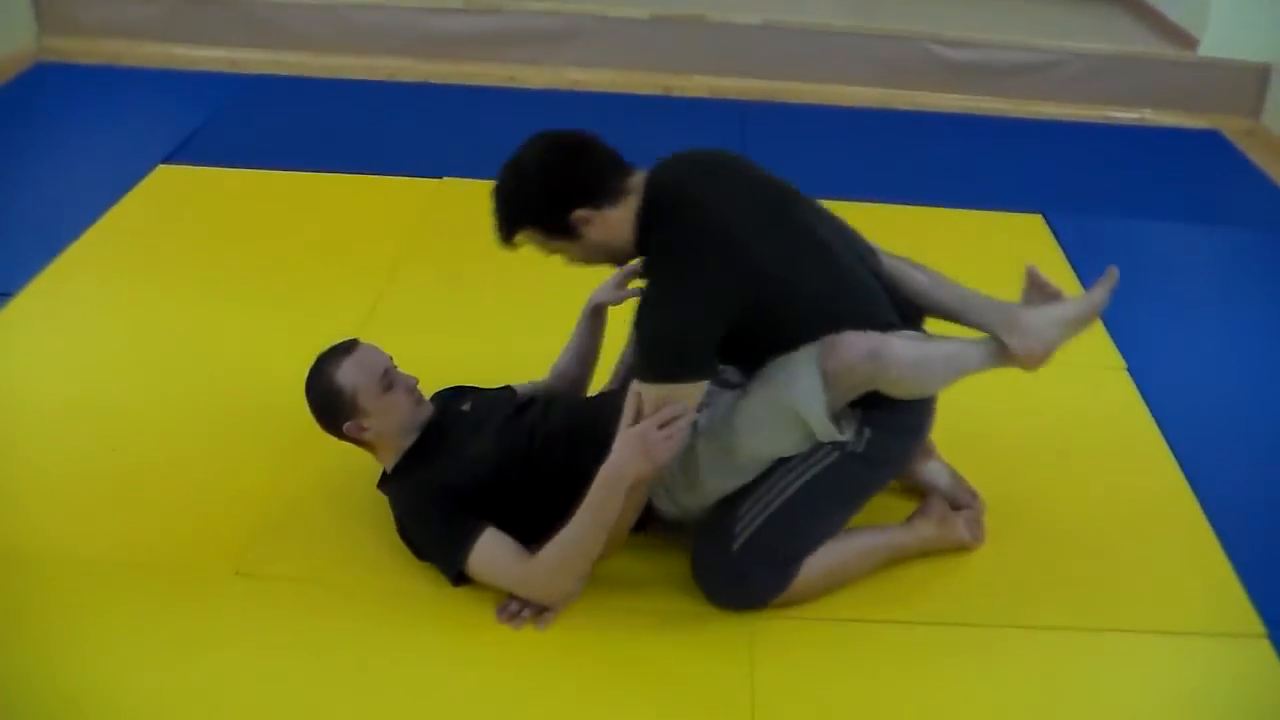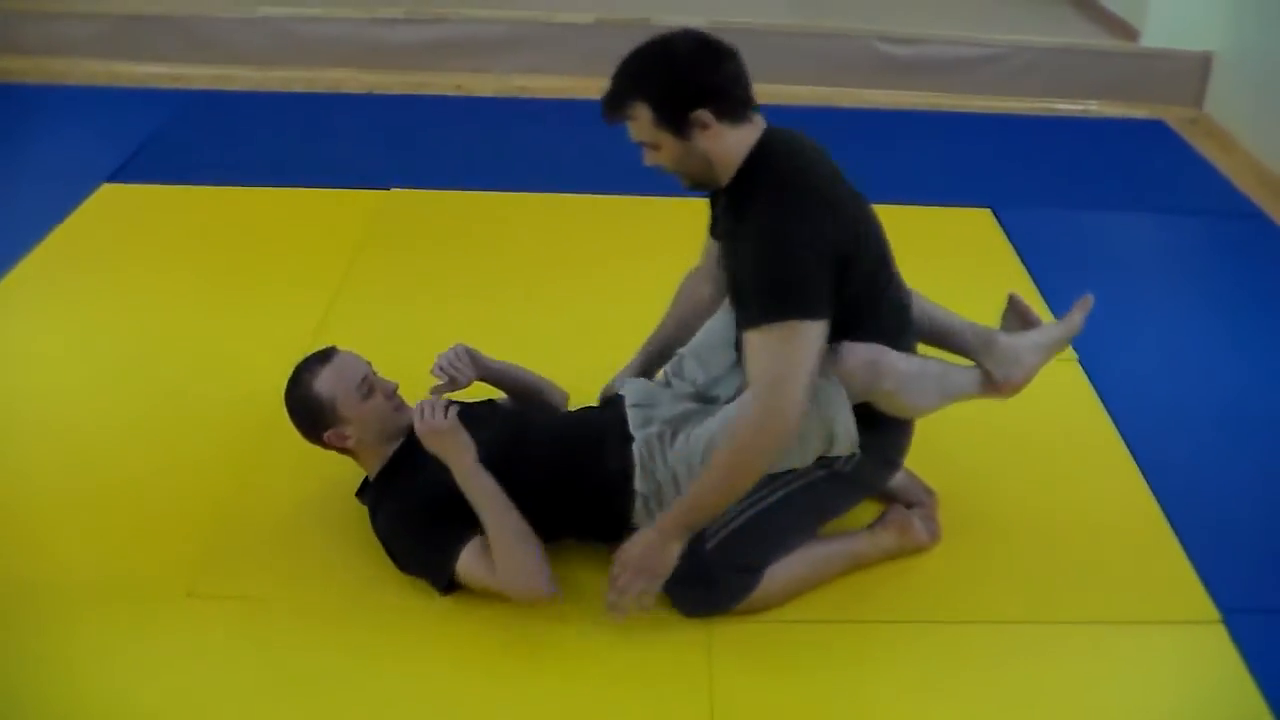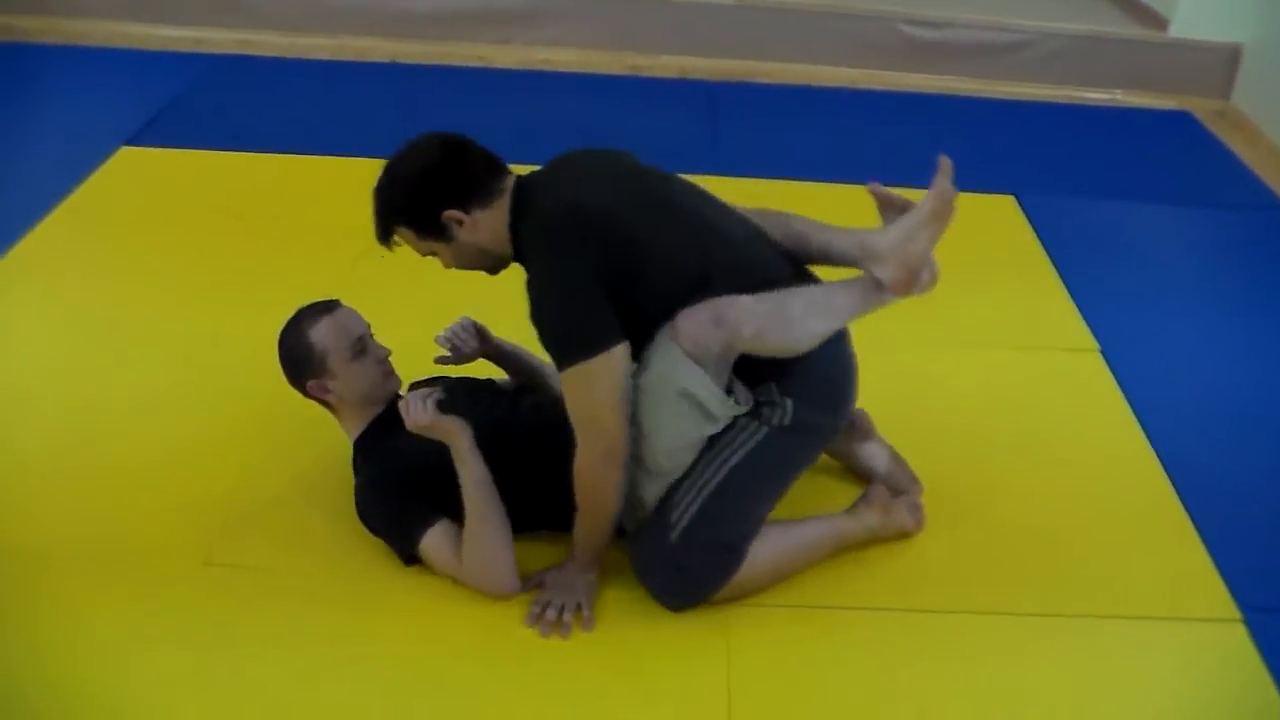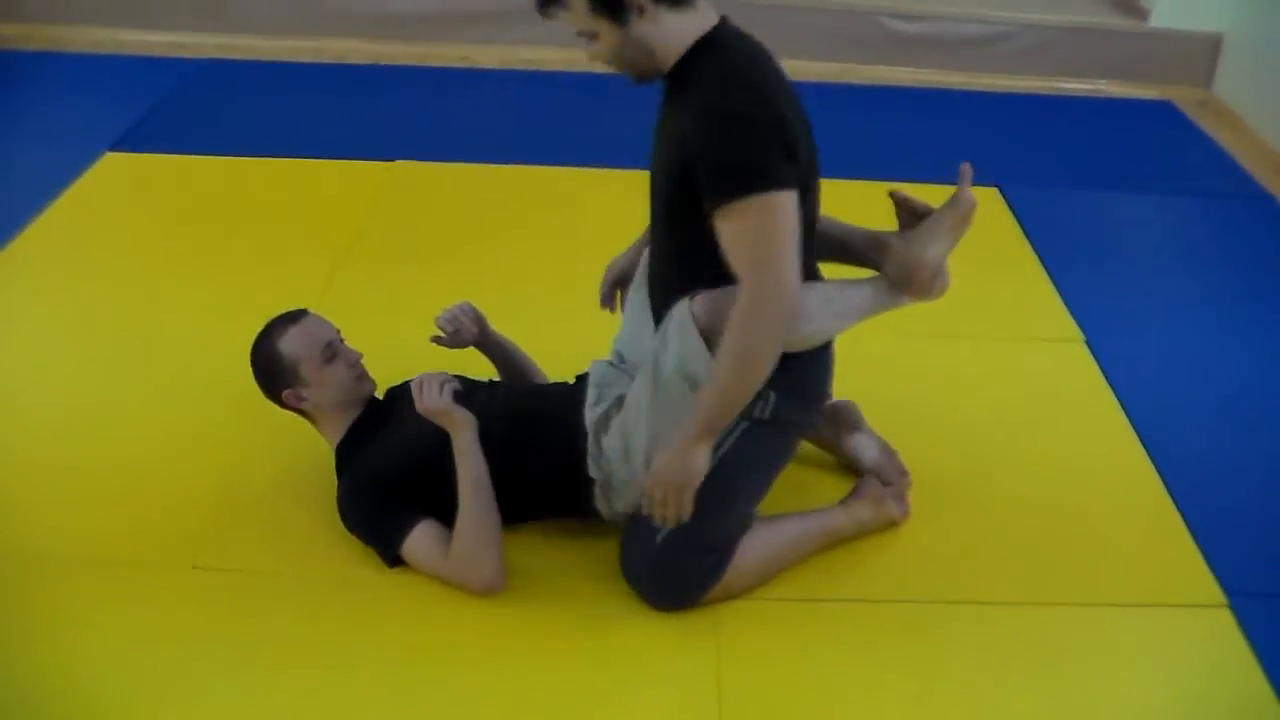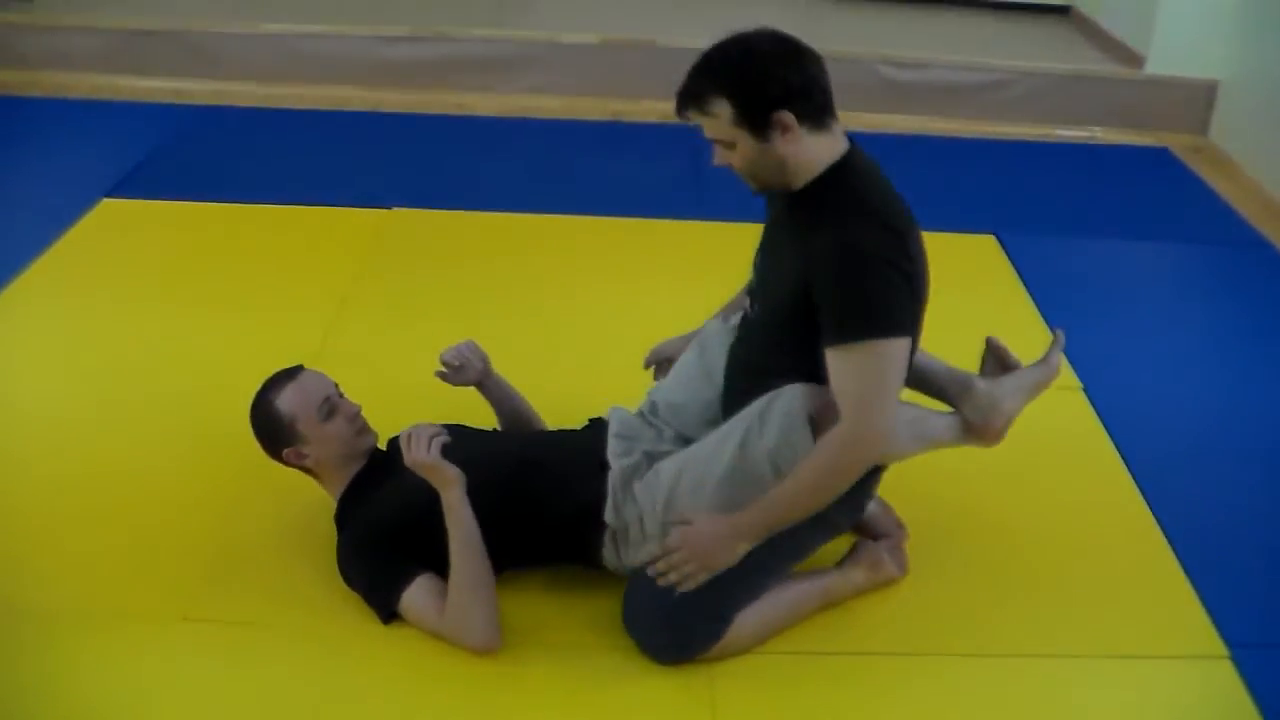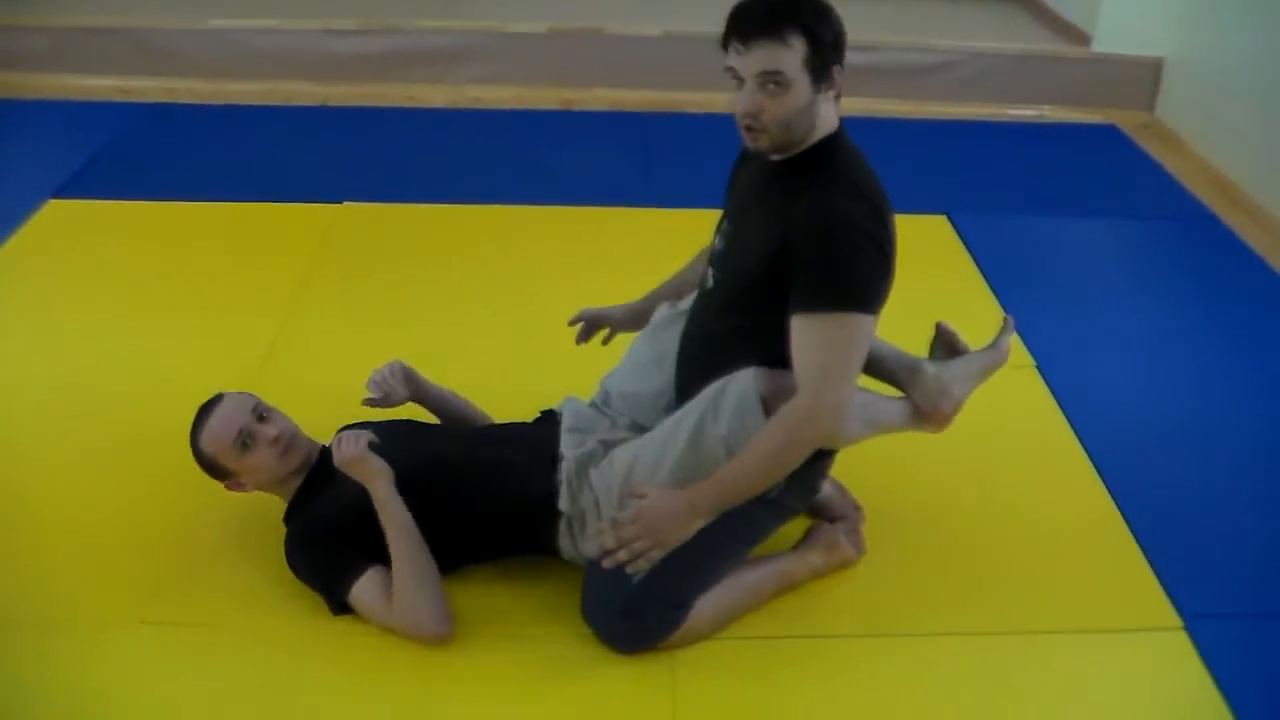
dt=0.7s
person 1, frame 1
left shoulder: (453, 407)
right shoulder: (426, 510)
right elbow: (546, 586)
left wrist: (596, 308)
right wrist: (615, 474)
left hip: (680, 407)
right hip: (680, 474)
right knee: (839, 356)
person 1, frame 2
left shoulder: (425, 424)
right shoulder: (405, 515)
right elbow: (533, 583)
left wrist: (482, 367)
right wrist: (461, 465)
left hip: (643, 412)
right hip: (659, 481)
right knee: (841, 363)
left ankle: (859, 457)
person 1, frame 3
left shoulder: (422, 400)
right shoulder: (383, 486)
left elbow: (552, 390)
right elbow: (499, 579)
left wrist: (489, 345)
right wrist: (460, 444)
left ankle: (834, 434)
person 1, frame 4
left shoulder: (406, 398)
right shoulder: (366, 490)
right elbow: (482, 574)
left wrist: (484, 337)
right wrist: (462, 433)
right knee: (717, 310)
person 1, frame 5
left shoulder: (402, 451)
right shoulder: (367, 541)
right elbow: (478, 632)
left wrist: (485, 378)
right wrist: (450, 492)
left hip: (621, 449)
right hip: (630, 523)
left knee: (742, 330)
right knee: (806, 409)
right ankle: (969, 422)
person 1, frame 6
left shoulder: (358, 434)
right shoulder: (317, 538)
right elbow: (428, 621)
left wrist: (416, 386)
right wrist: (380, 487)
left hip: (569, 436)
right hip: (581, 513)
left knee: (692, 315)
right knee: (759, 390)
right ankle: (920, 404)
person 2, frame 1
left shoulder: (680, 296)
right shoulder: (693, 172)
left hip: (875, 401)
right hip: (891, 337)
left knee: (728, 573)
left ankle: (925, 531)
person 2, frame 2
left shoulder: (786, 226)
right shoulder: (752, 160)
left elbow: (774, 418)
right elbow: (711, 281)
left wrist: (670, 534)
right wrist: (635, 374)
left hip: (848, 419)
left knee: (696, 574)
person 2, frame 3
left shoulder: (561, 276)
right shoulder: (574, 176)
left elbow: (604, 448)
left wrist: (583, 565)
left hip: (795, 378)
right hip: (792, 335)
left knee: (675, 570)
person 2, frame 4
left shoulder: (731, 104)
right shoulder: (705, 64)
left elbow: (771, 297)
left wrist: (693, 441)
right wrist: (646, 247)
left hip: (759, 370)
left knee: (663, 573)
right ankle: (821, 424)
person 2, frame 5
left shoulder: (859, 242)
right shoulder: (806, 180)
left elbow: (868, 433)
left wrist: (738, 532)
left hip: (812, 464)
right hip: (756, 424)
left knee: (662, 622)
left ankle: (857, 570)
person 2, frame 6
left shoulder: (836, 216)
right shoulder: (764, 154)
left elbow: (822, 407)
left wrist: (694, 507)
right wrist: (638, 310)
left hip: (758, 444)
right hip: (705, 408)
left knee: (621, 612)
left ankle: (811, 554)
